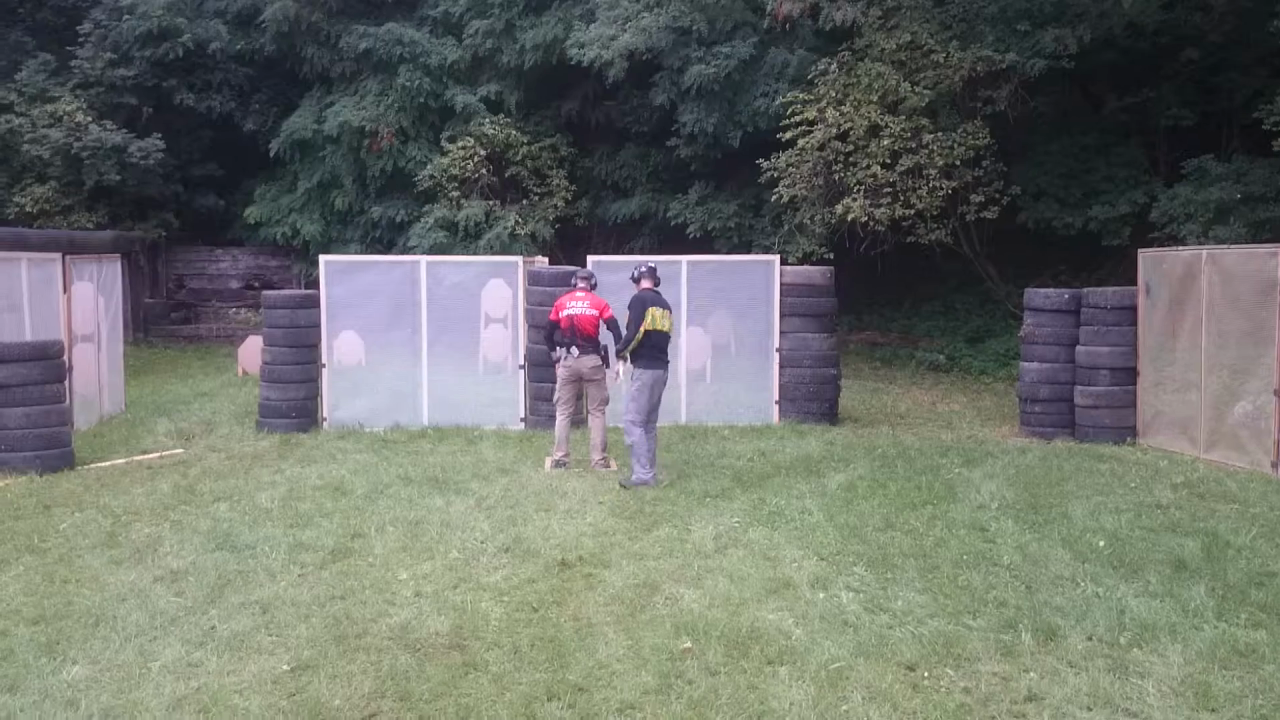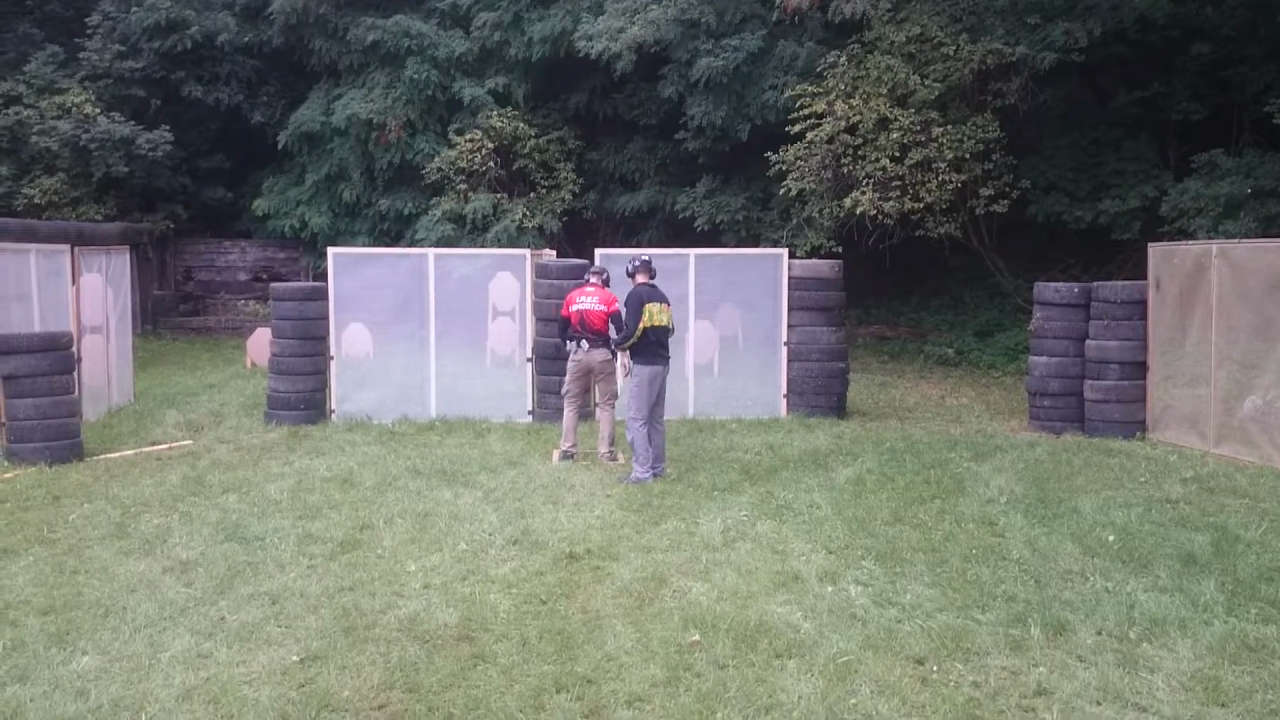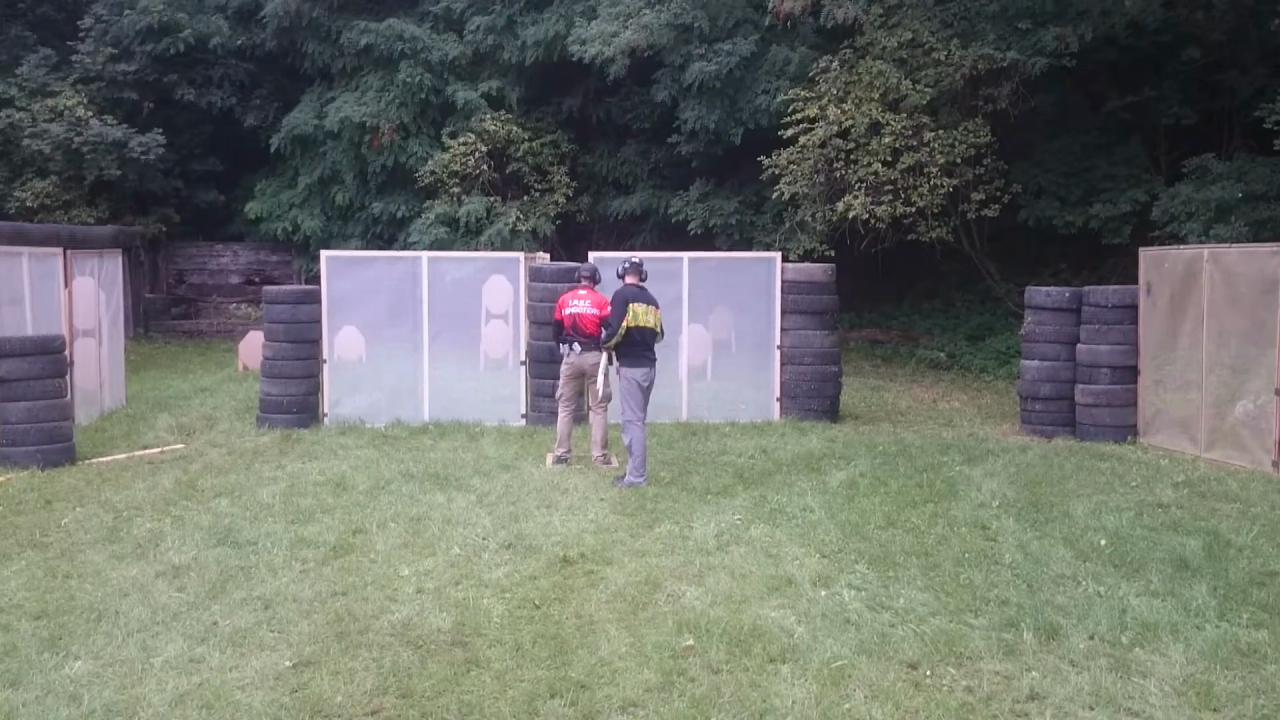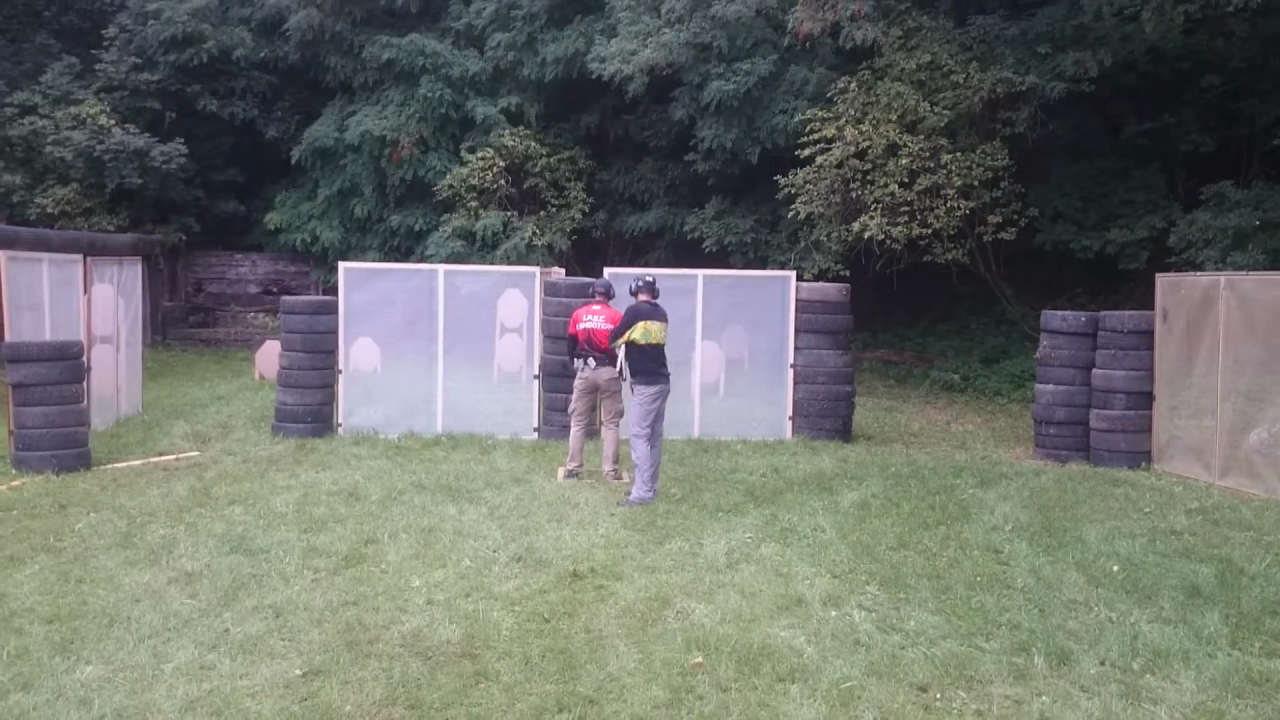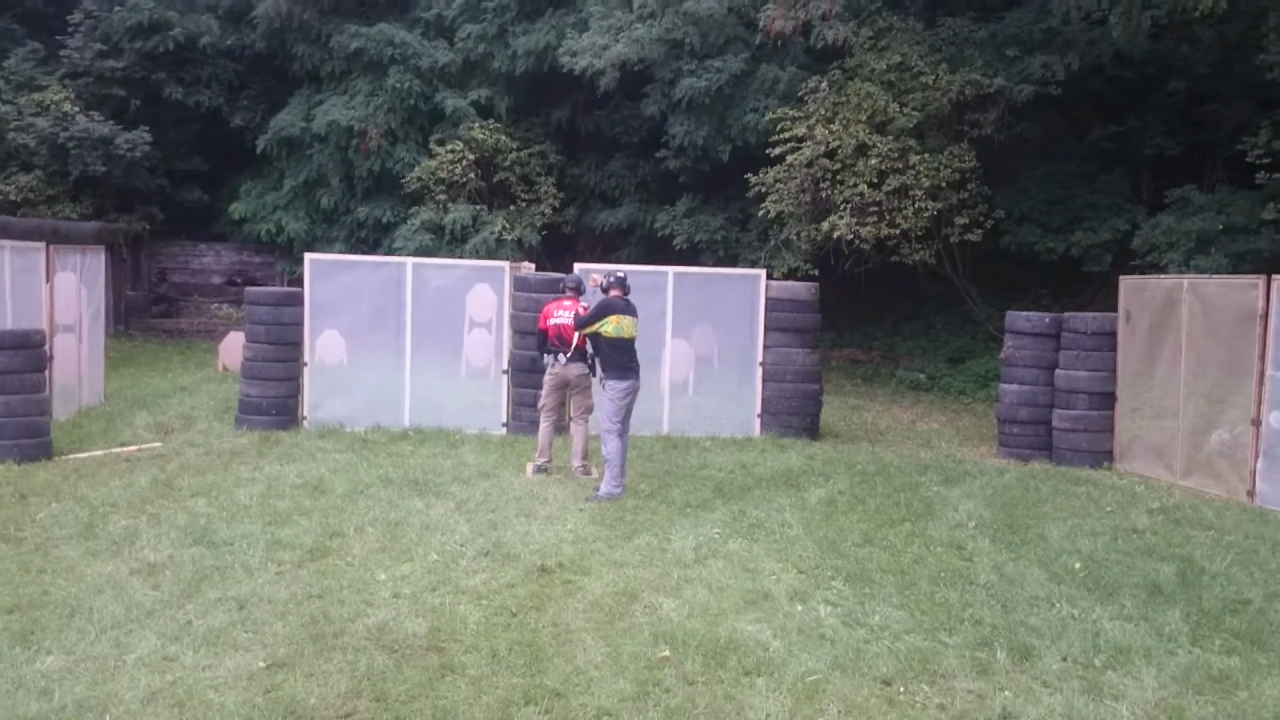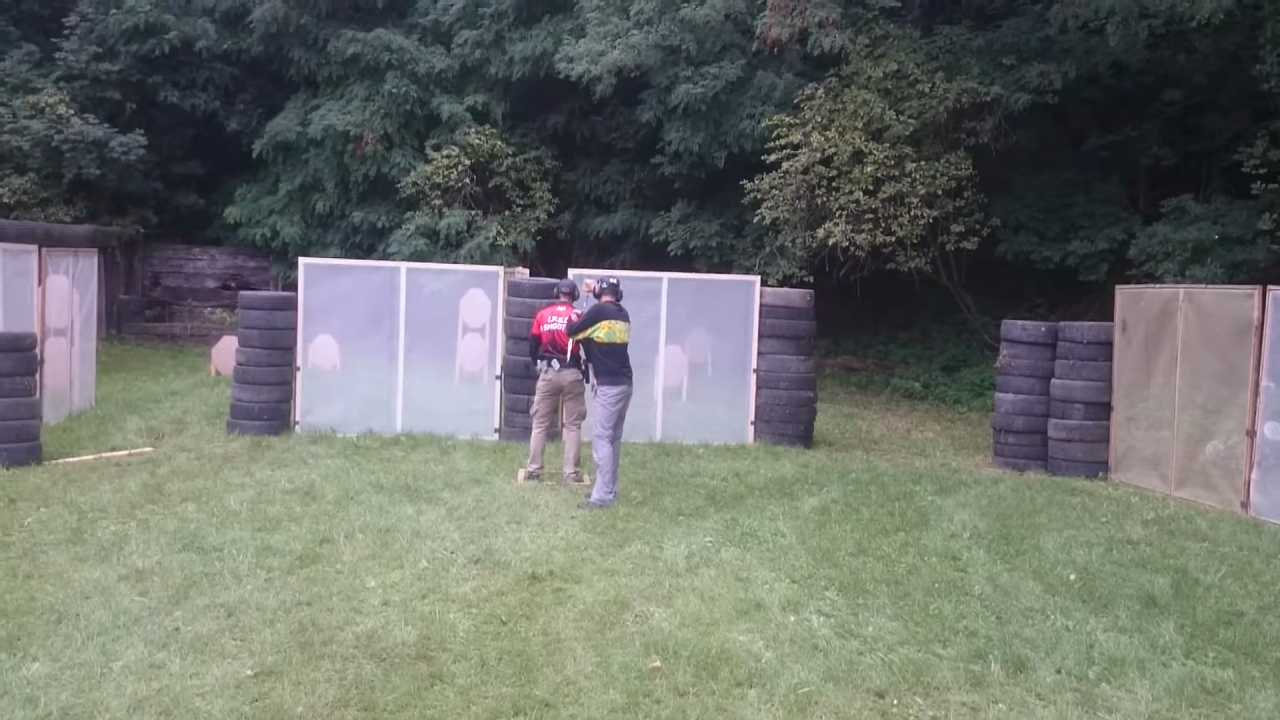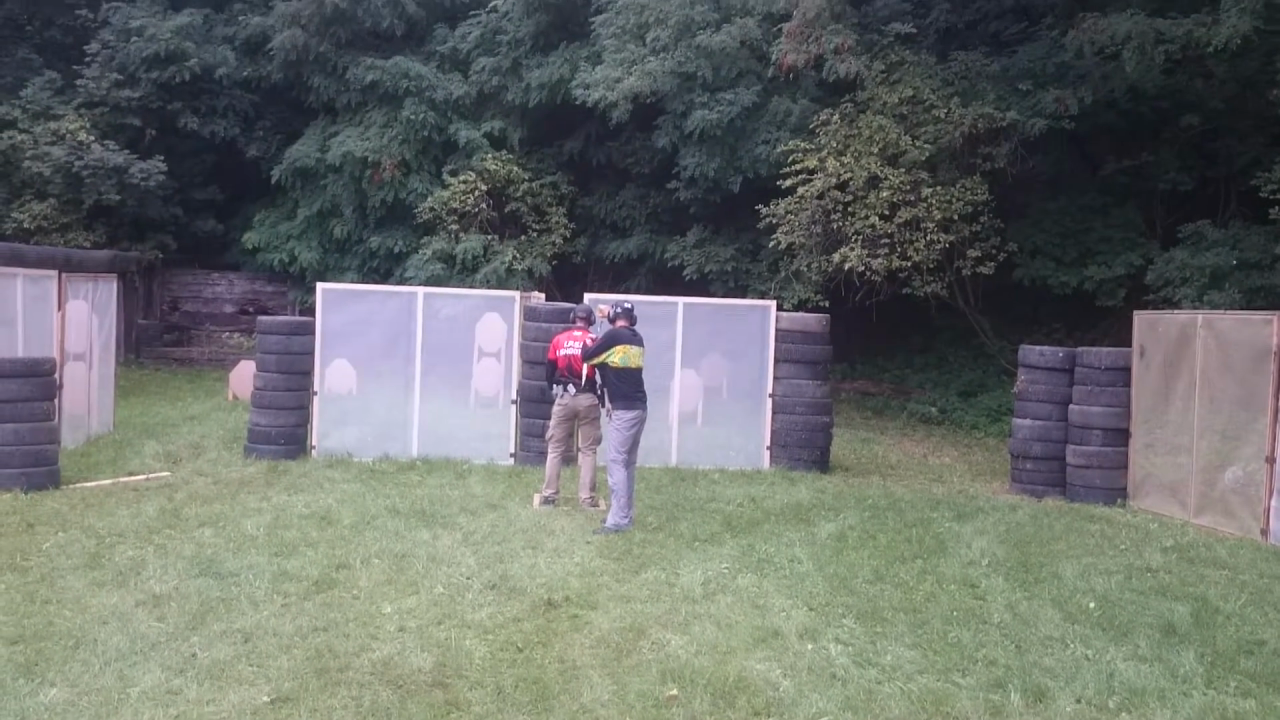
dt=0.7s
person 1, frame 1
left shoulder: (639, 299)
right shoulder: (664, 303)
left elbow: (634, 333)
right elbow: (666, 335)
left wrist: (621, 352)
left hip: (645, 368)
right hip: (661, 367)
left knee: (633, 421)
right knee: (649, 422)
left ankle: (642, 474)
right ankle: (648, 472)
person 1, frame 2
left shoulder: (636, 294)
right shoulder: (662, 296)
left elbow: (633, 330)
right elbow: (670, 330)
left wrist: (619, 344)
left hip: (644, 363)
right hip: (662, 362)
left knee: (636, 418)
right knee: (656, 418)
left ankle: (642, 472)
right ankle: (657, 467)
person 1, frame 3
left shoulder: (622, 294)
right shoulder: (651, 299)
left elbow: (616, 328)
right elbow: (659, 334)
left wrist: (606, 345)
left hip: (631, 366)
right hip: (649, 365)
left knee: (631, 421)
right knee: (637, 420)
left ankle: (636, 477)
right ankle: (636, 471)
person 1, frame 4
left shoulder: (635, 311)
right shoulder: (660, 312)
left elbow: (614, 340)
left wrist: (625, 340)
left hip: (646, 383)
right hip: (661, 381)
left knee: (639, 436)
right knee: (654, 436)
left ankle: (642, 493)
right ankle: (649, 487)
person 1, frame 5
left shoulder: (607, 305)
right shoulder: (630, 308)
left elbow: (579, 326)
left wrist: (581, 312)
right wrist: (601, 284)
left hip: (617, 379)
right hip: (631, 377)
left knee: (610, 431)
right knee: (621, 432)
left ankle: (611, 489)
right ankle: (617, 483)
person 1, frame 6
left shoulder: (599, 310)
right shoulder: (622, 313)
left elbow: (571, 332)
left wrist: (575, 319)
left hip: (610, 384)
right hip: (624, 382)
left knee: (601, 437)
right knee: (613, 438)
left ankle: (602, 496)
right ankle: (609, 490)
person 1, frame 7
left shoulder: (614, 335)
right shoulder: (637, 338)
left elbow: (586, 357)
left wrist: (592, 343)
left hip: (624, 409)
right hip: (638, 407)
left knee: (616, 462)
right knee: (628, 463)
left ankle: (618, 521)
right ankle: (624, 515)
person 2, frame 1
left shoulder: (561, 302)
right shoulder: (599, 302)
left elbow: (548, 335)
right elbow: (616, 332)
left wrist: (557, 359)
left hip: (568, 360)
right hip: (592, 360)
left knee: (563, 412)
right knee: (597, 412)
left ankle: (560, 458)
right ankle: (599, 459)
person 2, frame 2
left shoulder: (572, 297)
right shoulder: (609, 297)
left elbow: (562, 329)
right elbow: (619, 327)
left hip: (578, 354)
right hip: (602, 354)
left knee: (571, 403)
right knee: (606, 405)
left ankle: (567, 450)
right ankle: (606, 452)
person 2, frame 3
left shoulder: (564, 300)
right shoulder: (601, 301)
left elbow: (556, 331)
left hip: (571, 356)
right hip: (595, 356)
left knee: (565, 407)
right knee: (599, 407)
left ankle: (561, 454)
right ankle: (600, 455)
person 2, frame 4
left shoulder: (578, 314)
right shoulder: (615, 316)
left elbow: (571, 344)
left hip: (585, 371)
right hip: (609, 372)
left knee: (578, 422)
right knee: (611, 423)
left ankle: (573, 468)
right ankle: (611, 470)
person 2, frame 5
left shoulder: (548, 309)
right shoulder: (584, 310)
left elbow: (541, 339)
right wrist: (593, 362)
left hip: (555, 367)
right hip: (579, 368)
left knee: (547, 417)
right knee: (580, 419)
left ankle: (541, 464)
right ankle: (580, 466)
person 2, frame 6
left shoulder: (542, 315)
right shoulder: (578, 316)
left elbow: (533, 346)
left wrist: (539, 364)
right wrist: (587, 370)
left hip: (548, 373)
right hip: (572, 374)
left knee: (540, 424)
right knee: (572, 425)
left ankle: (533, 470)
right ankle: (572, 473)
person 2, frame 7
left shoulder: (558, 340)
right shoulder: (594, 341)
left elbow: (549, 370)
left hip: (564, 397)
right hip: (588, 399)
left knee: (555, 448)
right knee: (588, 450)
left ankle: (549, 495)
right ankle: (587, 498)
